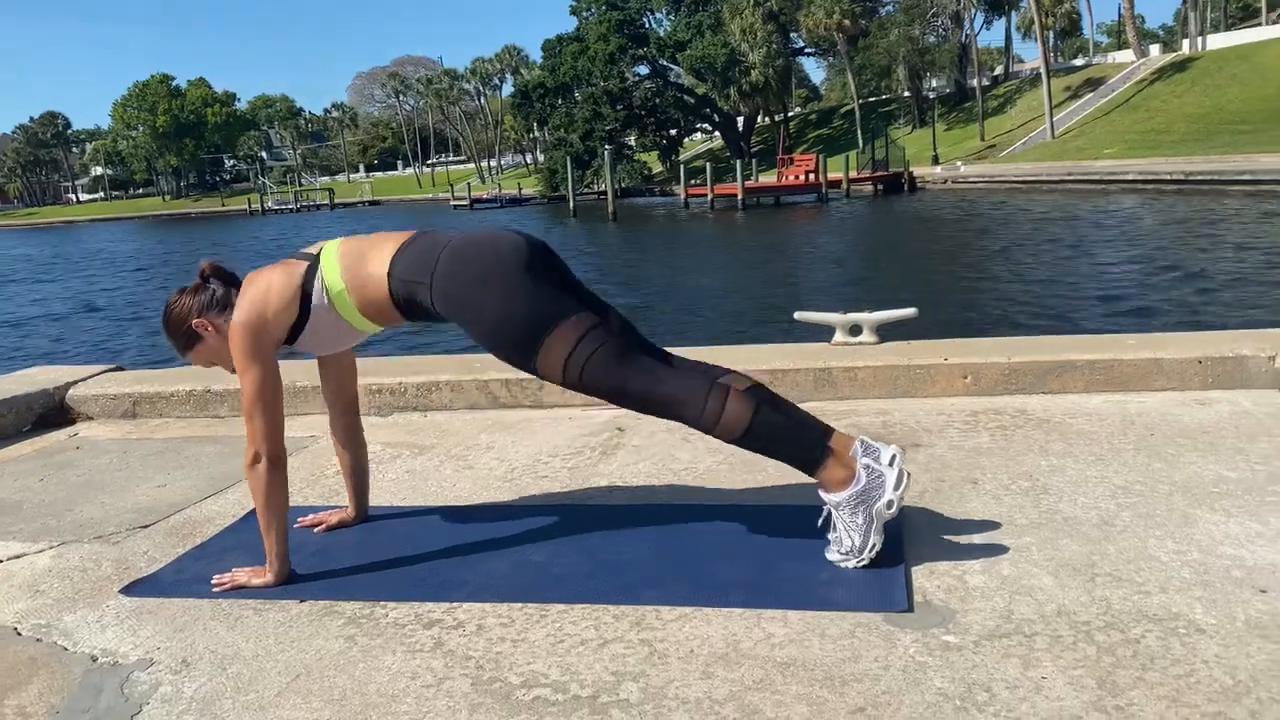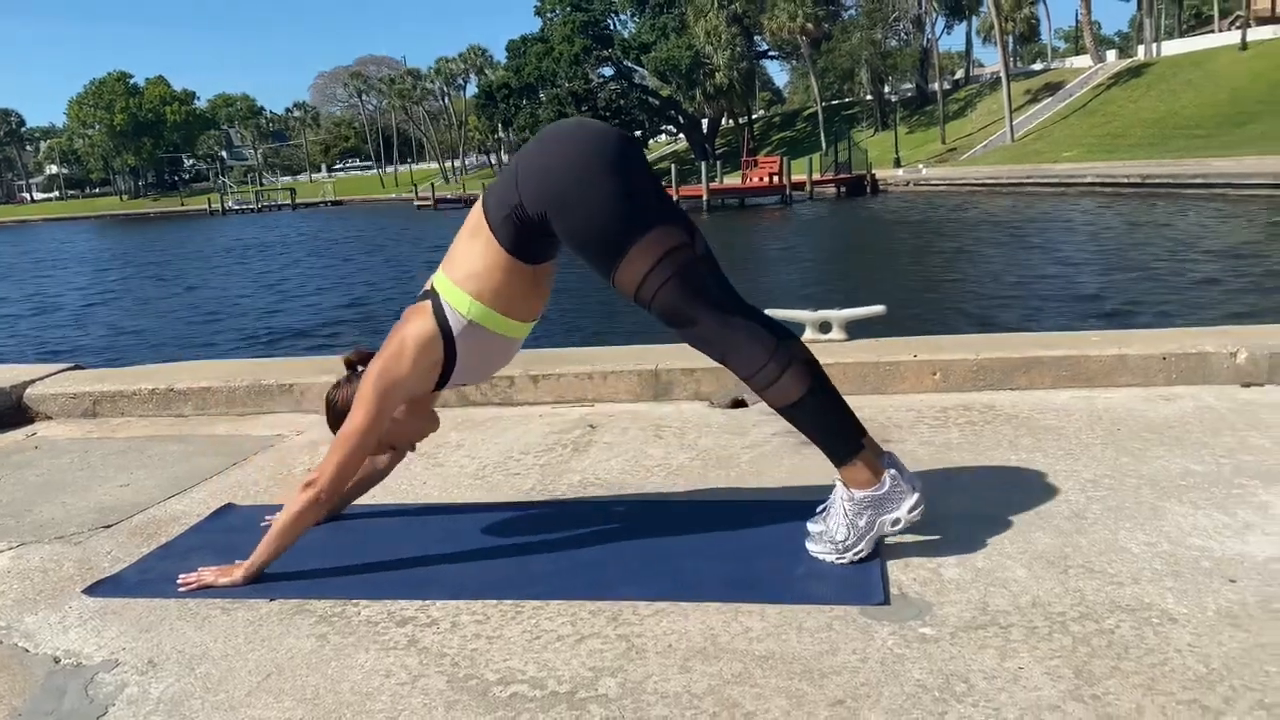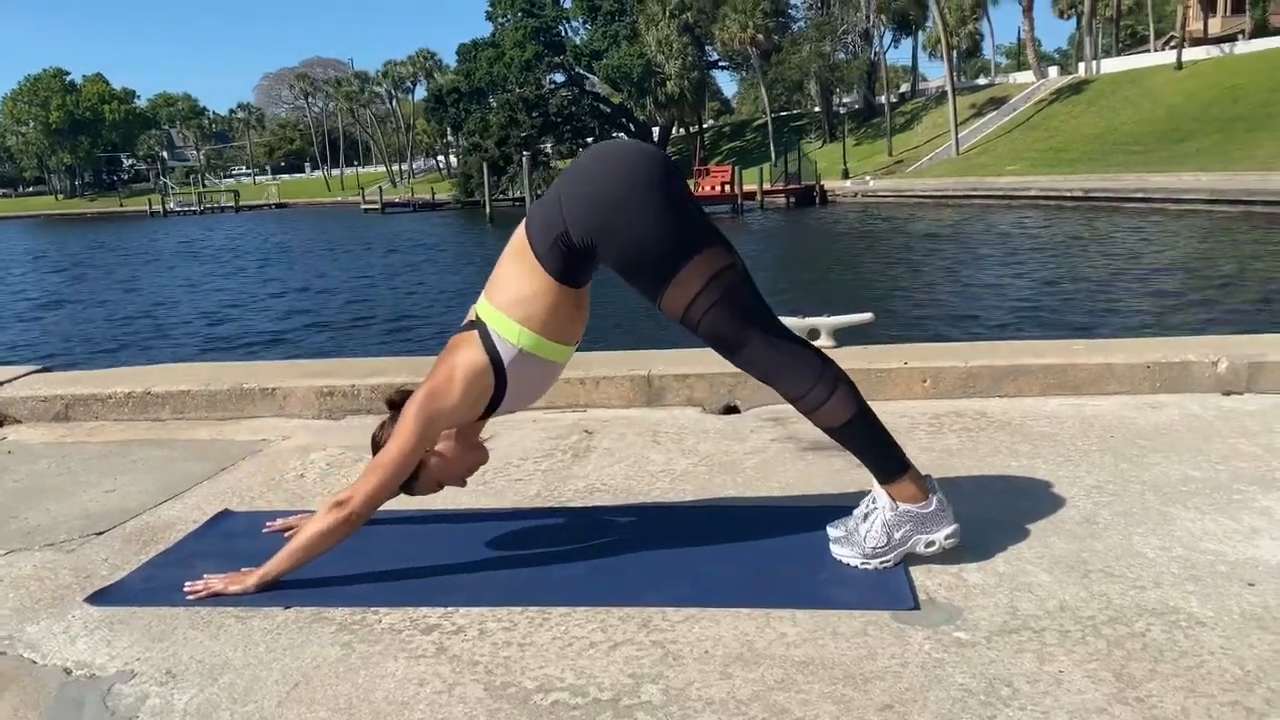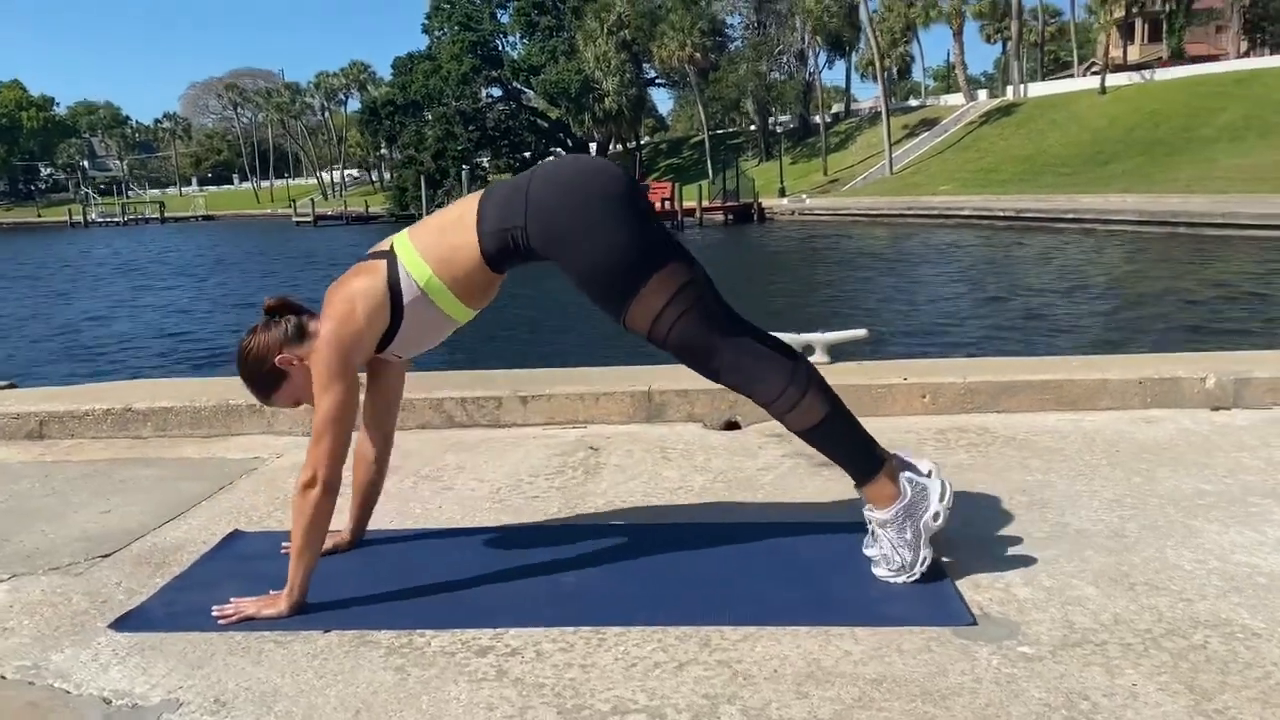
dt=0.7s
person 1, frame 1
left shoulder: (250, 319)
right shoulder: (297, 303)
left elbow: (265, 456)
right elbow: (343, 412)
left wrist: (275, 561)
right wrist: (357, 504)
left hip: (474, 277)
right hip: (493, 257)
left knee: (643, 380)
right knee: (653, 367)
left ankle: (847, 468)
right ankle: (848, 457)
person 1, frame 2
left shoulder: (398, 371)
right shoulder: (413, 362)
left elbow: (322, 480)
right elbow: (379, 458)
left wrist: (248, 568)
right wrist: (328, 509)
left hip: (568, 171)
right hip: (576, 165)
left knee: (712, 321)
right knee: (718, 314)
left ankle: (869, 478)
right ankle: (863, 467)
person 1, frame 3
left shoulder: (445, 400)
right shoulder: (459, 385)
left elbow: (356, 503)
left wrist: (258, 576)
right wrist: (327, 517)
left hip: (609, 200)
right hip: (613, 190)
left knee: (754, 341)
right knee: (752, 340)
left ankle: (913, 501)
right ankle: (896, 490)
person 1, frame 4
left shoulder: (338, 326)
right shoulder: (374, 321)
left elbow: (318, 475)
right elbow: (375, 434)
left wrist: (288, 594)
right wrist: (352, 530)
left hip: (565, 209)
right hip: (571, 197)
left knee: (720, 351)
right knee: (728, 340)
left ankle: (891, 492)
right ankle: (890, 478)
